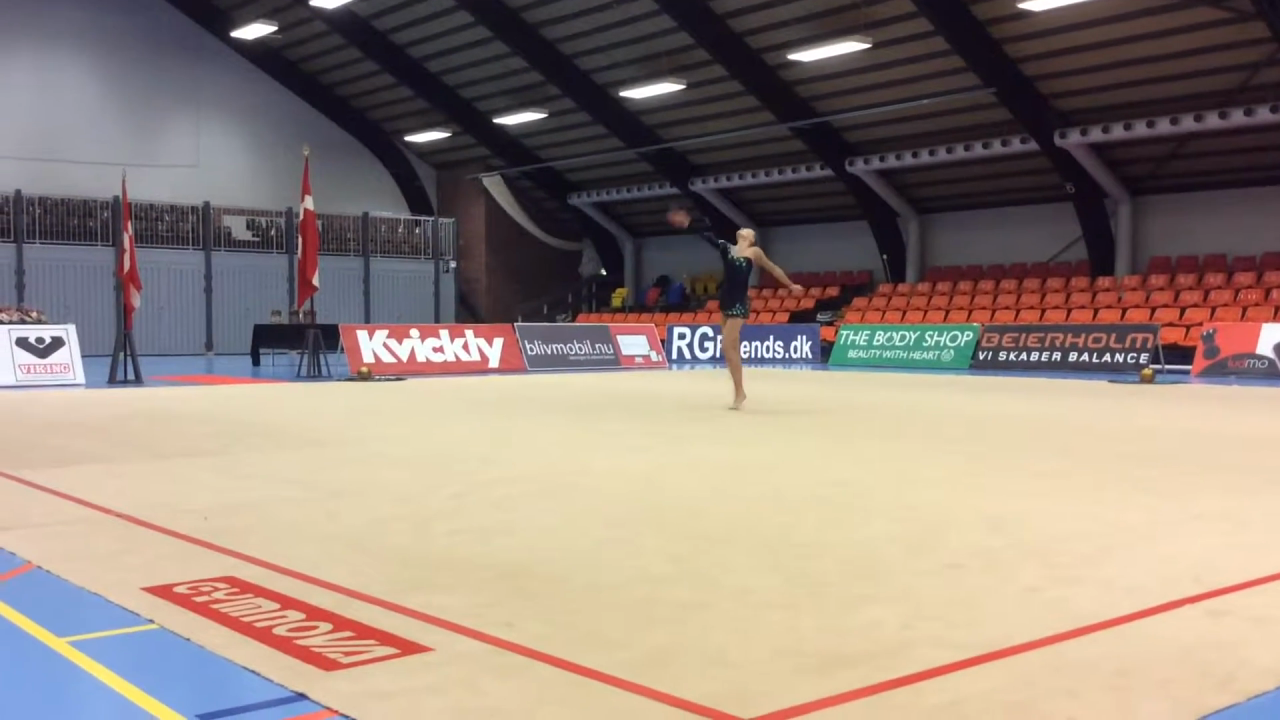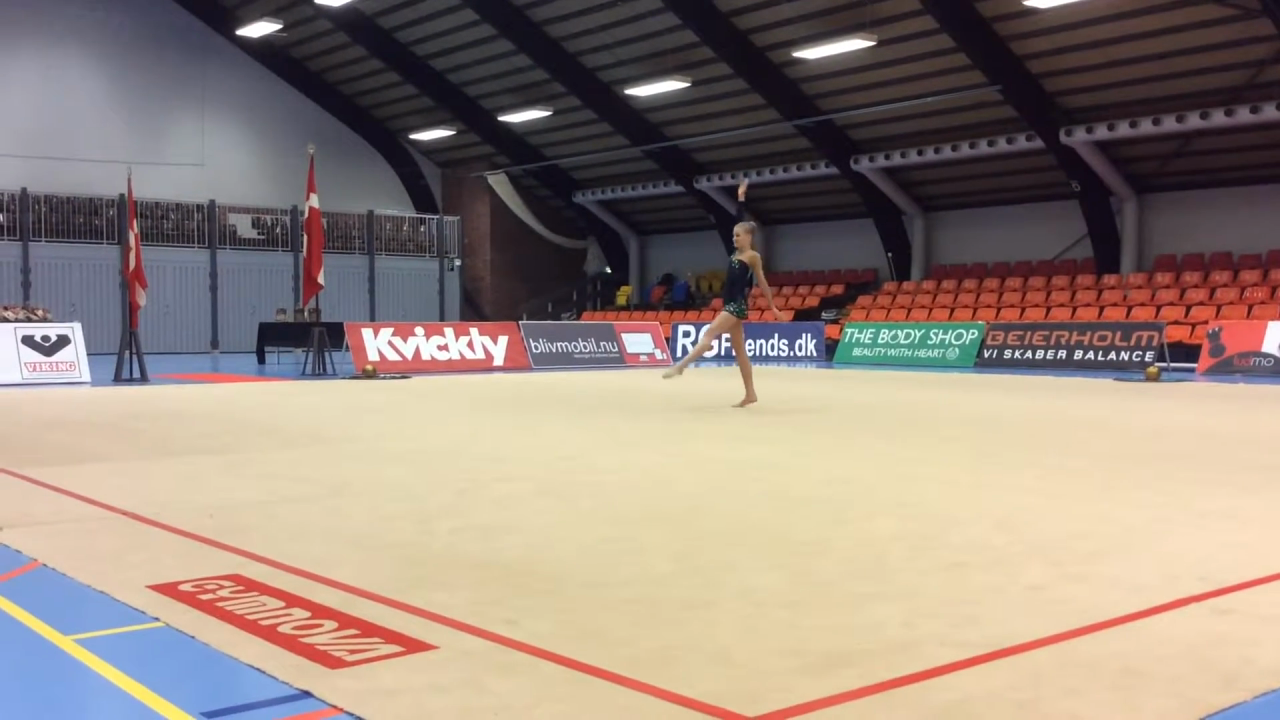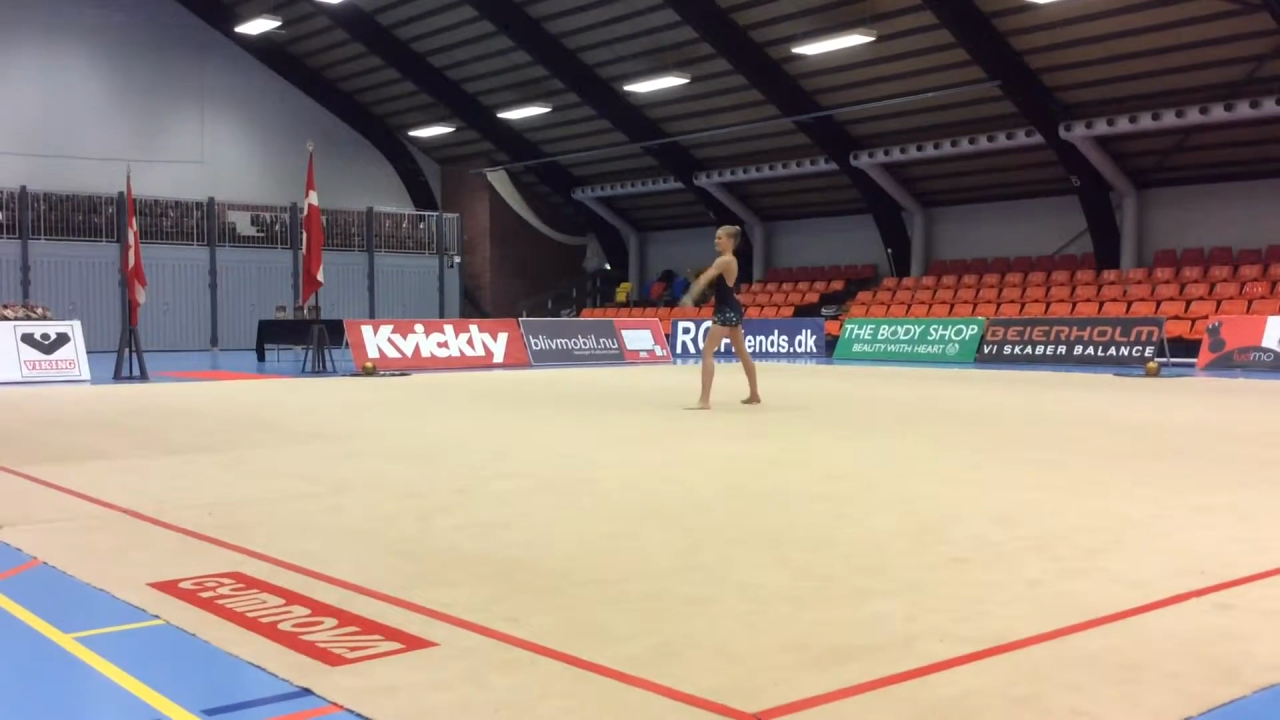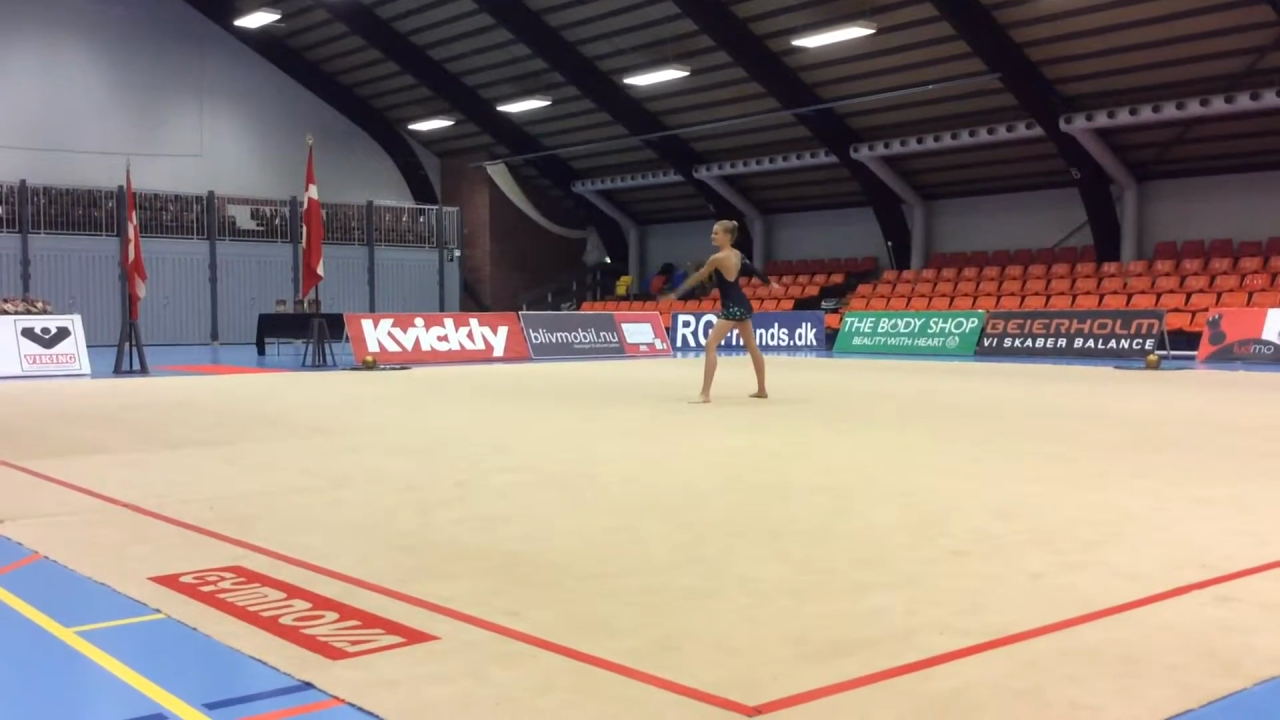
dt=0.4s
person 1, frame 1
left shoulder: (755, 252)
right shoulder: (727, 248)
left elbow: (772, 268)
right elbow: (708, 236)
left wrist: (790, 285)
right wrist: (688, 223)
left hip: (738, 304)
right hip: (725, 301)
left knee: (729, 347)
right knee: (731, 349)
left ankle: (739, 392)
right ankle: (738, 391)
person 1, frame 2
left shoulder: (753, 256)
right shoulder: (738, 251)
left elbow: (761, 282)
right elbow: (740, 220)
left wrist: (772, 306)
right wrist: (741, 197)
left hip: (737, 305)
right hip: (731, 304)
left knee: (709, 334)
right knee: (739, 350)
left ankle: (680, 367)
right ankle: (750, 393)
person 1, frame 3
left shoulder: (723, 261)
right shoulder: (731, 260)
left elbow: (706, 277)
left wrist: (690, 296)
left hip: (726, 311)
right hip: (732, 310)
left knee: (707, 352)
right knee: (742, 352)
left ankle: (704, 400)
right ankle: (754, 394)
person 1, frame 4
left shoulder: (717, 258)
right shoulder: (737, 255)
left elbow: (697, 277)
right elbow: (753, 270)
left wrist: (675, 293)
right wrist: (770, 282)
left hip: (731, 307)
right hip: (742, 305)
left knee: (710, 346)
right knee: (752, 347)
left ankle: (705, 394)
right ankle: (762, 389)
